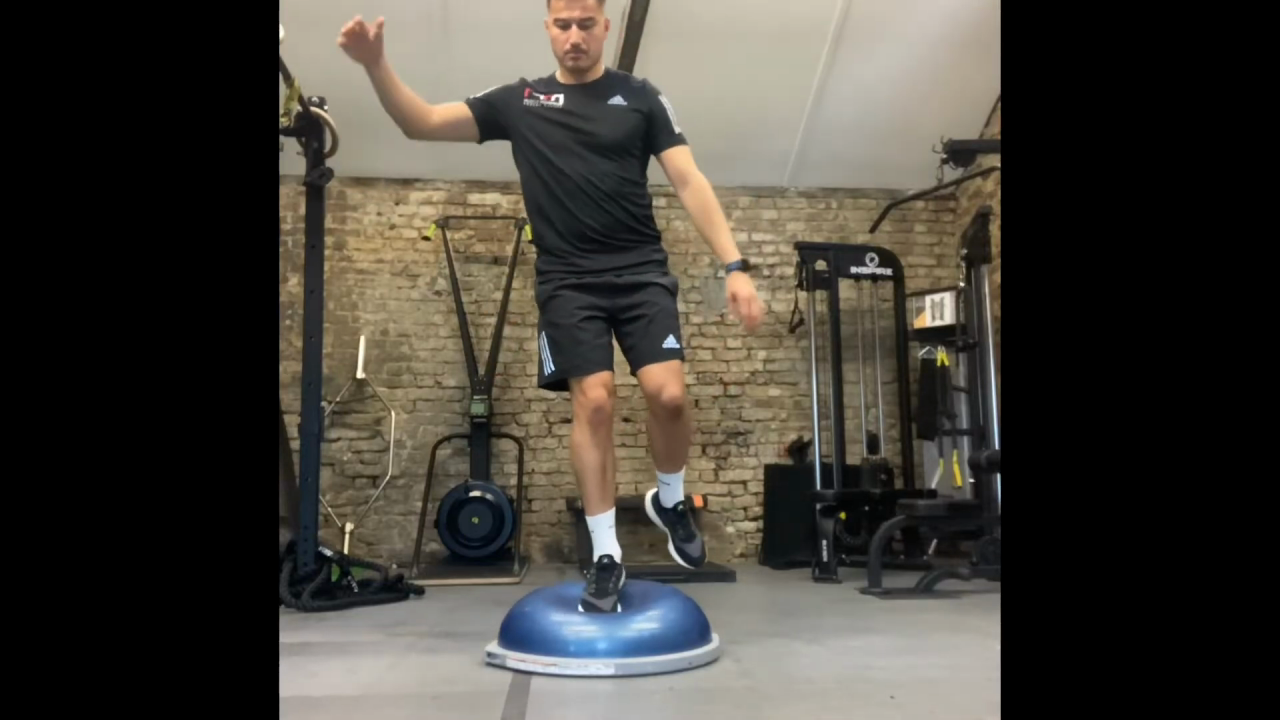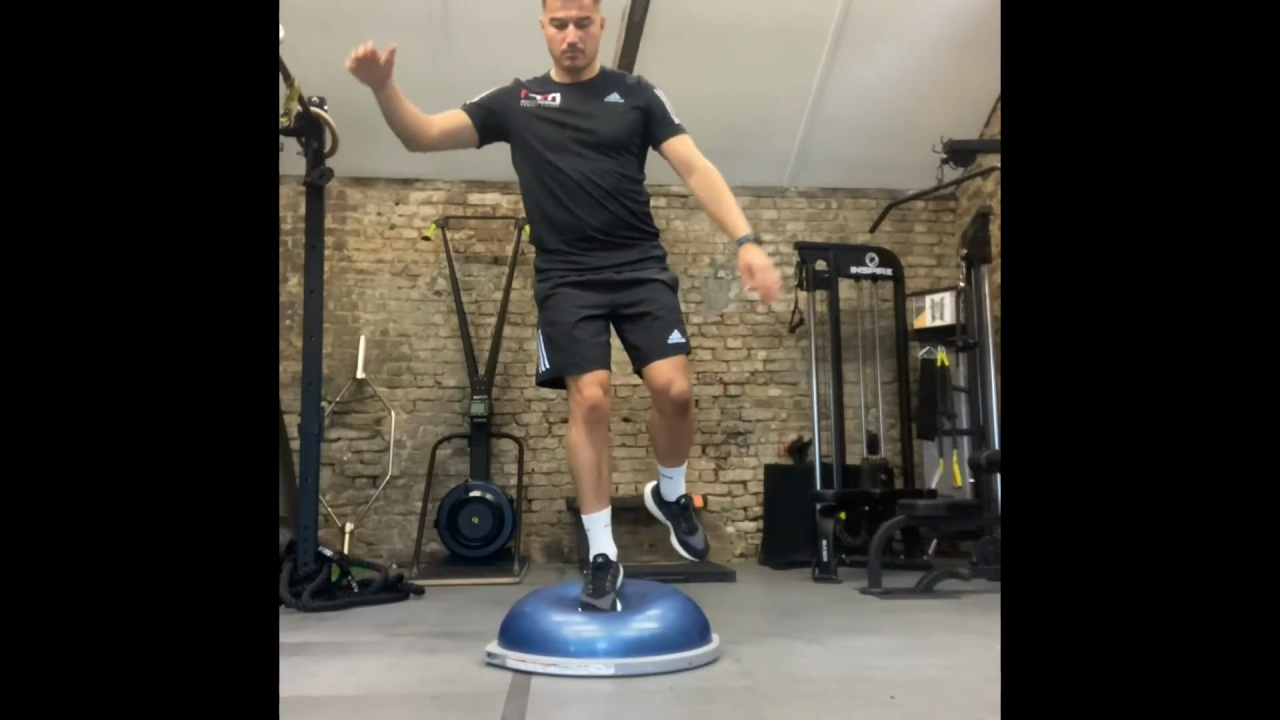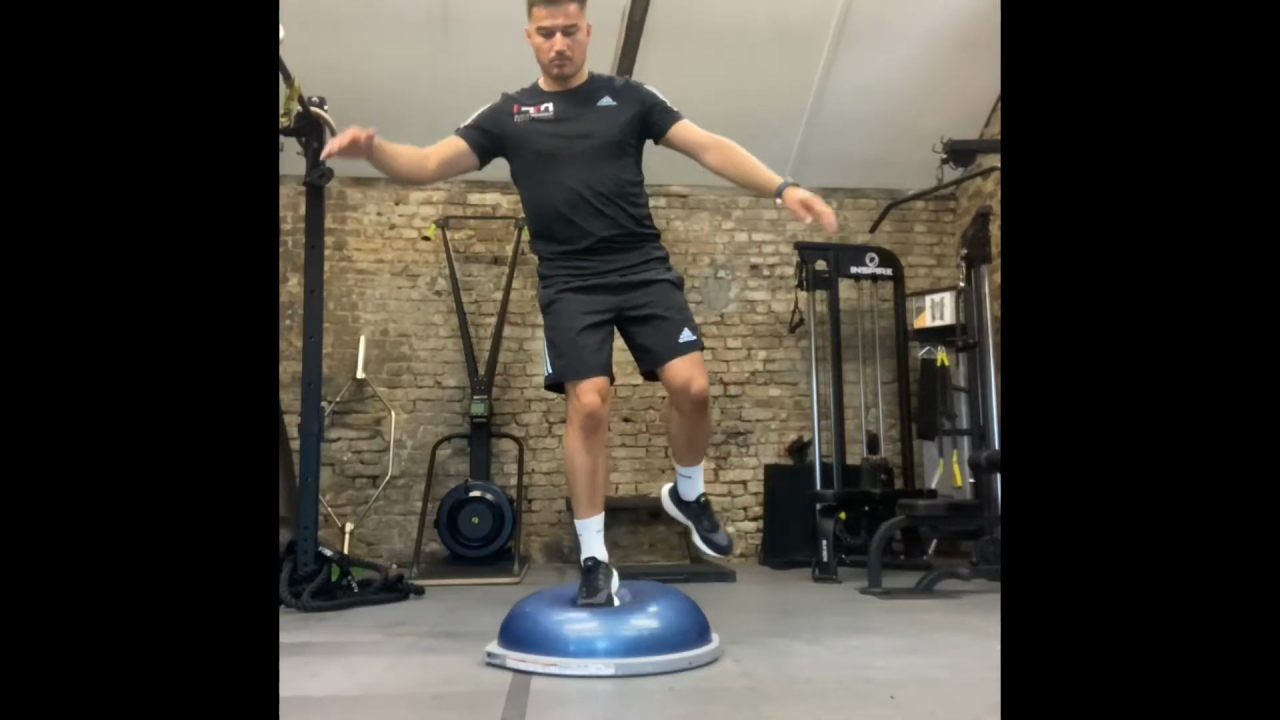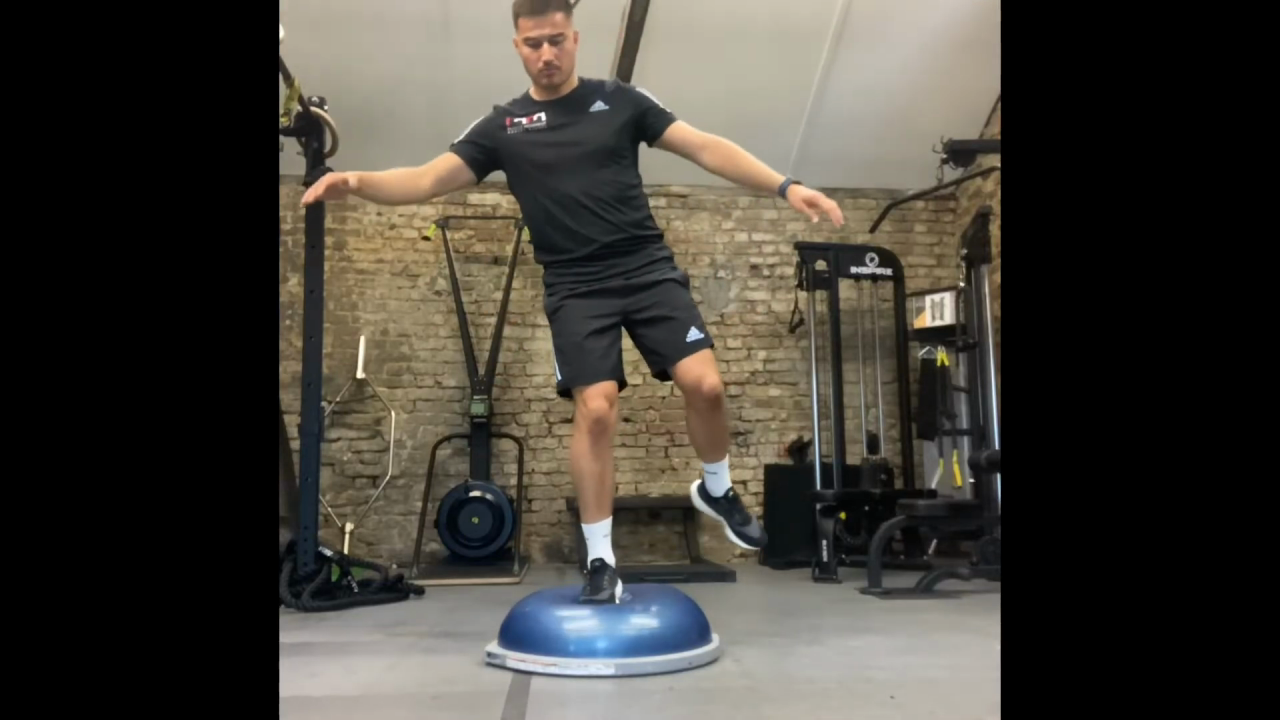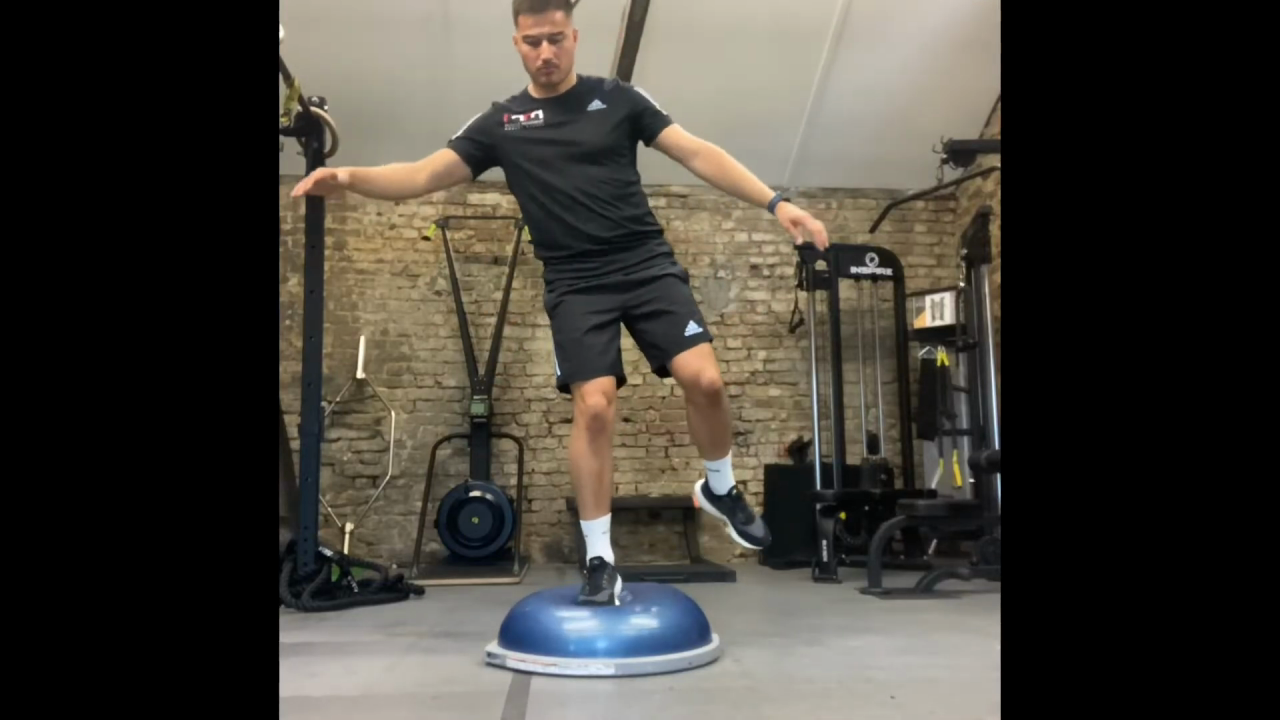
dt=0.2s
person 1, frame 1
left shoulder: (641, 98)
right shoulder: (518, 101)
left elbow: (689, 181)
right elbow: (421, 122)
left wrist: (734, 266)
right wrist: (375, 63)
left hip: (640, 269)
right hip: (567, 279)
left knee: (668, 393)
right knee: (593, 401)
left ankle: (669, 501)
right ankle: (606, 556)
person 1, frame 2
left shoulder: (637, 95)
right shoulder: (516, 99)
left elbow: (695, 169)
right elbow: (423, 132)
left wrist: (746, 239)
right wrist: (383, 84)
left hip: (639, 265)
right hip: (567, 277)
left knee: (674, 388)
right knee: (589, 399)
left ankle: (670, 495)
right ankle: (603, 555)
person 1, frame 3
left shoulder: (628, 96)
right shoulder: (508, 114)
left elbow: (708, 147)
right elbow: (430, 163)
left wrist: (782, 188)
right wrist: (373, 147)
left hip: (643, 269)
right hip: (571, 282)
left knee: (692, 387)
right knee: (588, 406)
left ankle: (687, 494)
right ankle: (594, 561)
person 1, frame 4
left shoulder: (621, 100)
right shoulder: (502, 126)
left elbow: (704, 147)
right elbow: (427, 181)
left wrist: (785, 186)
right wrist: (358, 181)
left hip: (648, 269)
right hip: (576, 287)
left knee: (705, 384)
right knee: (595, 410)
left ankle: (716, 489)
right ankle: (600, 561)
person 1, frame 5
left shoulder: (619, 98)
right shoulder: (500, 123)
left elbow: (697, 153)
right elbow: (423, 175)
left wrist: (775, 202)
right wrist: (350, 176)
left hip: (649, 264)
right hip: (575, 283)
left knee: (704, 379)
right knee: (594, 407)
left ankle: (720, 489)
right ankle: (599, 559)
